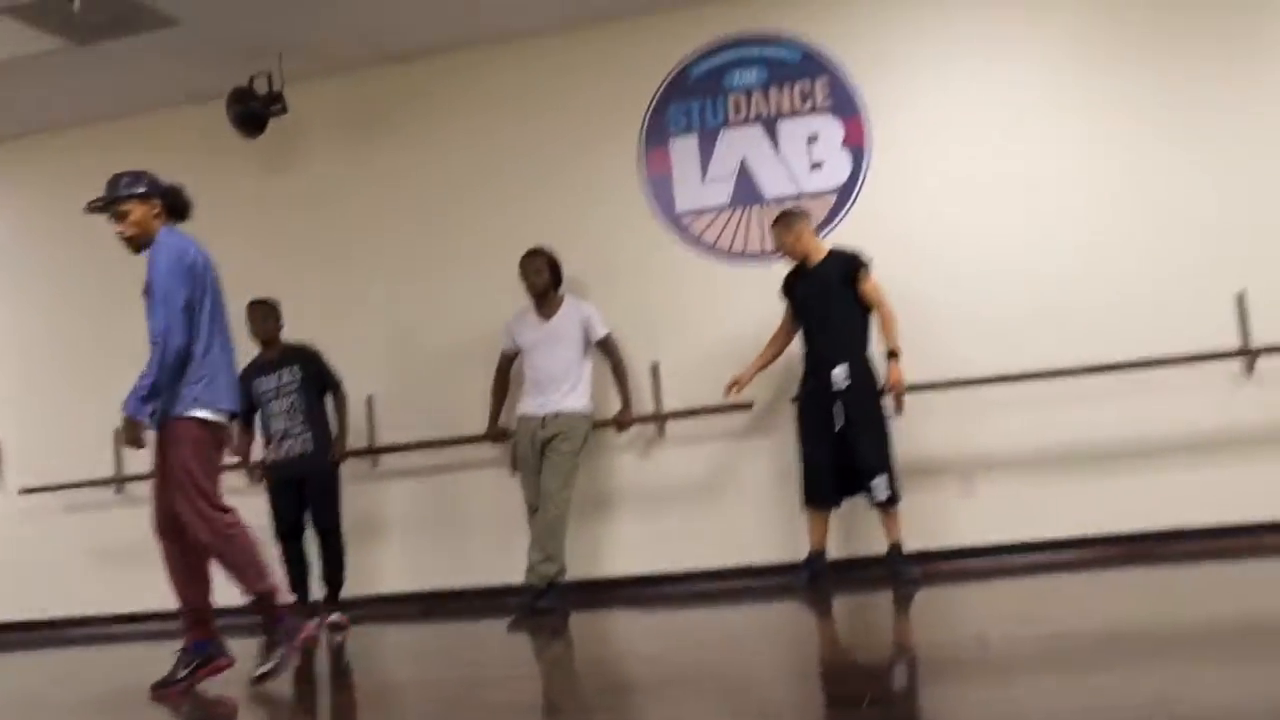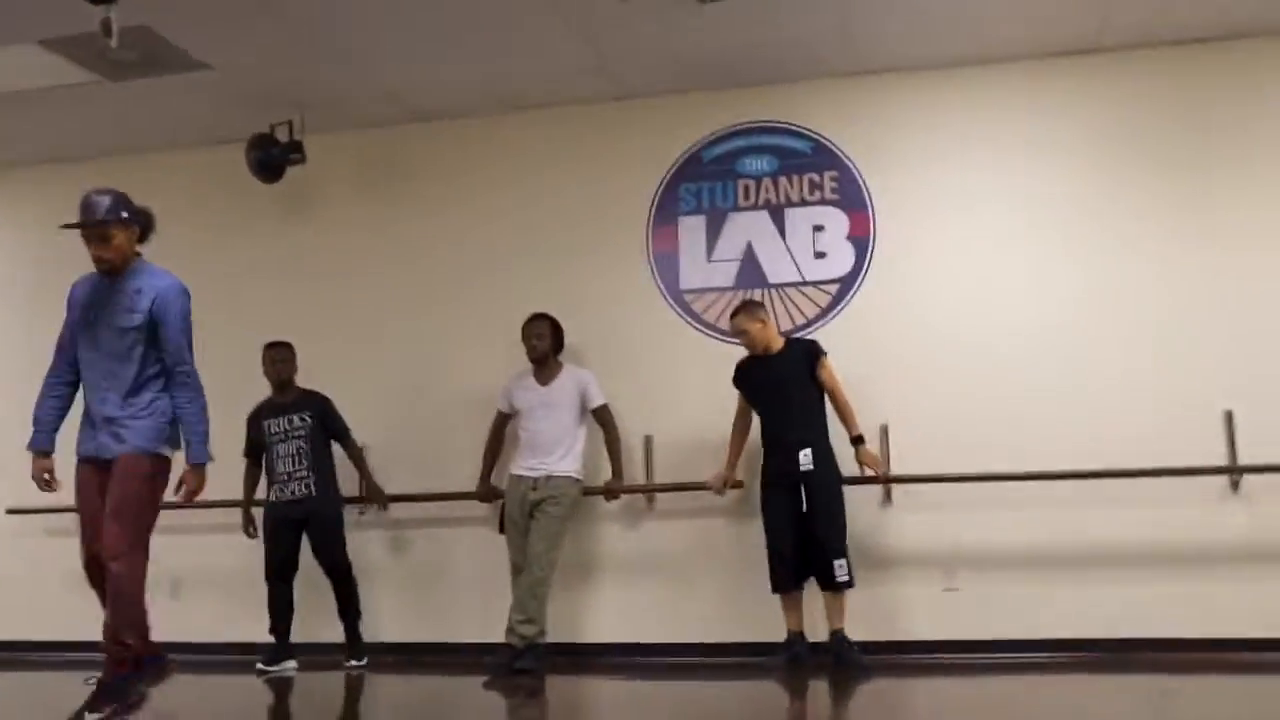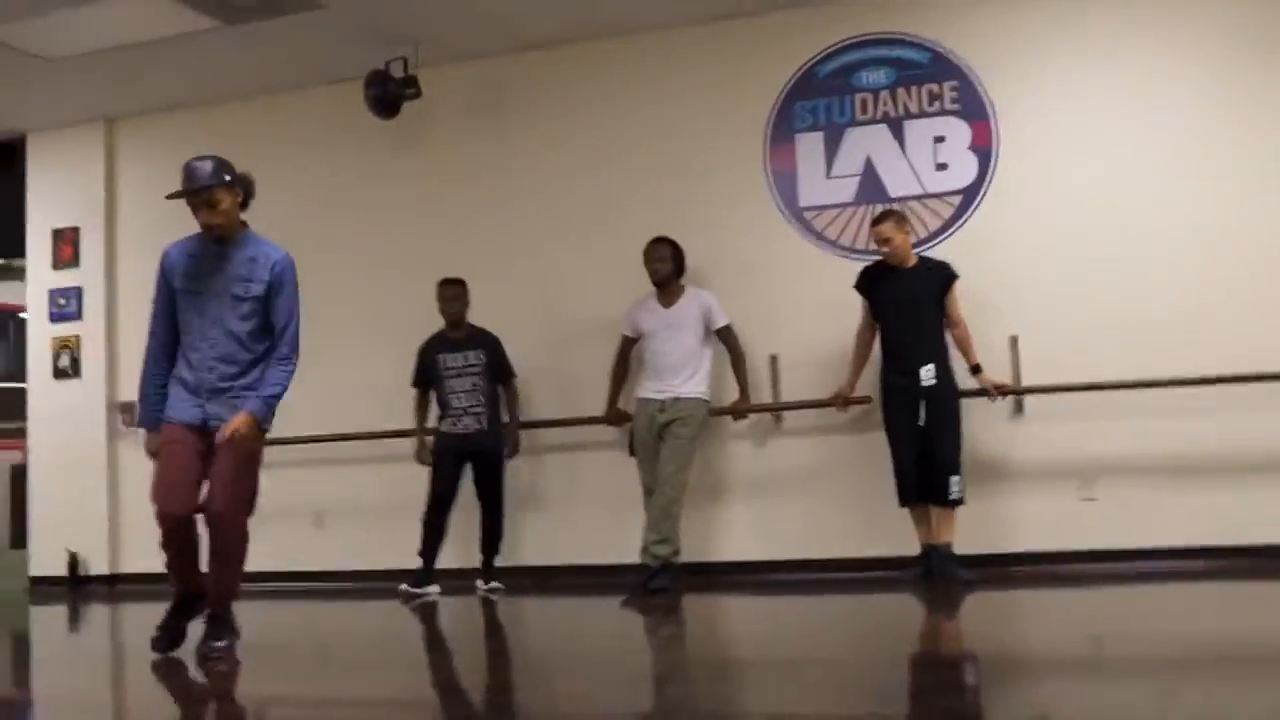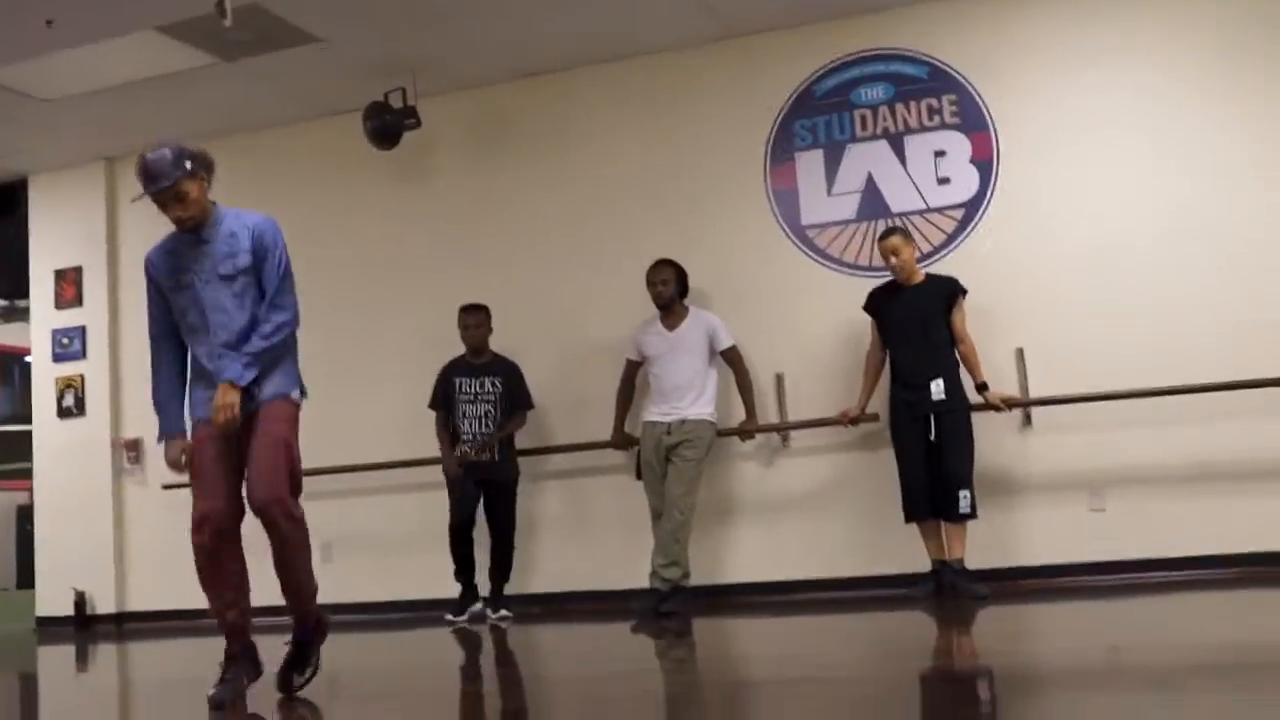
dt=0.5s
person 1, frame 1
left shoulder: (170, 253)
right shoulder: (182, 257)
left elbow: (171, 341)
left wrist: (135, 408)
right wrist: (186, 414)
left hip: (194, 402)
right hip: (181, 413)
left knee: (204, 515)
right knee: (172, 526)
left ankle: (275, 620)
right ankle: (201, 645)
person 1, frame 2
left shoulder: (164, 292)
right shoulder: (83, 293)
left elbow: (183, 378)
right elbow: (63, 374)
left wrist: (197, 456)
right wrist: (41, 443)
left hip: (139, 443)
right hip: (94, 445)
left knee: (120, 555)
right knee: (95, 557)
left ankle: (122, 673)
right ankle: (145, 658)
person 1, frame 3
left shoulder: (273, 262)
right shoulder: (176, 260)
left elbow: (283, 351)
right elbow: (161, 344)
left wrist: (256, 412)
right wrist: (152, 419)
left hip: (243, 411)
right hip: (184, 409)
left knee: (226, 514)
right knee: (171, 509)
left ankle: (220, 614)
right ankle: (187, 597)
person 1, frame 4
left shoulder: (257, 231)
right shoulder: (159, 261)
left elbow: (283, 316)
right elbow: (166, 350)
left wrist: (237, 380)
right wrist: (171, 427)
left hip: (267, 391)
right hip: (210, 408)
left knee: (271, 501)
right knee: (211, 523)
left ankle: (307, 624)
right ankle: (239, 651)
person 2, frame 1
left shoulder: (848, 265)
right shoulder: (794, 281)
left elbow: (882, 310)
right elbow: (785, 333)
left wrist: (893, 360)
right wrist: (750, 372)
left hip: (856, 379)
right hip: (815, 384)
left knee: (874, 463)
right knee: (818, 469)
left ankle: (896, 553)
right ankle: (816, 558)
person 2, frame 2
left shoulder: (806, 352)
right shoulder: (746, 371)
left elbow: (836, 396)
right elbow: (743, 420)
left wrist: (859, 444)
right wrist: (729, 469)
left hip: (817, 465)
right hip: (777, 472)
left knee: (830, 547)
right knee: (783, 555)
left ankle: (838, 637)
right ankle: (795, 640)
person 2, frame 3
left shoulder: (938, 273)
right shoulder: (871, 278)
left elbow: (956, 324)
right elbow: (867, 331)
left wrist: (978, 372)
right wrist: (850, 383)
left hip: (937, 383)
right hip: (896, 387)
left knee: (943, 463)
right knee: (909, 469)
left ankle: (944, 553)
right ankle: (928, 551)
person 2, frame 4
left shoulder: (946, 288)
right shoulder: (879, 299)
left elbow: (962, 341)
right elbow: (877, 352)
left wrist: (984, 388)
right wrist: (861, 404)
left hip: (948, 400)
right hip: (905, 406)
left knee: (955, 479)
right knee: (917, 486)
left ankle: (957, 568)
right ankle: (938, 567)
person 3, frame 1
left shoulder: (581, 312)
right shoulder: (517, 322)
left elbow: (613, 355)
right elbow: (503, 370)
left wrist: (626, 406)
right wrist: (494, 421)
left hip: (569, 416)
right hip: (528, 419)
left knee: (553, 501)
right knee: (536, 505)
left ankle: (539, 584)
right ankle: (550, 583)
person 3, frame 2
left shoulder: (580, 379)
right shoulder: (515, 385)
left elbow: (608, 425)
right elbow: (497, 431)
left wrist: (617, 476)
right wrist: (484, 480)
left hip: (561, 481)
right hip: (519, 481)
left knee: (539, 563)
right knee: (520, 565)
left ankle: (519, 642)
right ankle: (531, 643)
person 3, frame 3
left shoulder: (702, 301)
right shoulder: (639, 309)
left elbow: (732, 346)
right elbow: (623, 355)
left wrist: (744, 395)
right wrist: (612, 404)
left hip: (688, 403)
right hip: (647, 403)
left knee: (669, 485)
right knee: (653, 487)
left ankle: (655, 561)
right ankle: (663, 560)
person 3, frame 4
left shoulder: (706, 322)
right shoulder: (643, 332)
left elbow: (738, 366)
right elbow: (628, 379)
left wrist: (751, 416)
right wrist: (618, 428)
left hip: (694, 425)
right hip: (653, 426)
left knee: (677, 507)
right knee: (659, 510)
left ankle: (664, 584)
right ankle: (675, 584)
person 4, frame 1
left shoulder: (305, 357)
right shoulder: (249, 376)
left elbow: (337, 393)
right elbow: (246, 423)
left wrist: (340, 438)
right wrist: (247, 460)
left hip: (318, 459)
right hip: (280, 467)
left knee: (328, 528)
right knee: (288, 535)
left ankle: (332, 602)
right ankle: (303, 606)
person 4, frame 2
left shoulder: (317, 403)
right shoulder: (258, 416)
left elbow: (347, 442)
right elbow: (254, 464)
left wrist: (369, 482)
right wrist: (246, 508)
left hip: (322, 503)
right hip: (279, 509)
left knee: (338, 569)
right knee: (278, 575)
left ankle: (354, 638)
right ankle: (282, 648)
person 4, frame 3
left shoulder: (488, 342)
right shoulder: (431, 348)
left elbow: (509, 386)
right elbow: (422, 394)
left wrist: (513, 429)
right wrist: (421, 437)
left hip: (489, 438)
right hip: (448, 439)
left knee: (492, 503)
right knee: (438, 502)
left ankle: (488, 569)
right ankle: (427, 572)
person 4, frame 4
left shoulder: (508, 370)
right shoulder: (450, 372)
left elbow: (521, 416)
right elbow: (441, 418)
left wrist: (493, 440)
right wrist: (447, 455)
left hip: (501, 465)
right hip: (462, 465)
left knee: (503, 531)
right knee: (460, 525)
left ankle: (497, 596)
right ankle: (468, 591)
